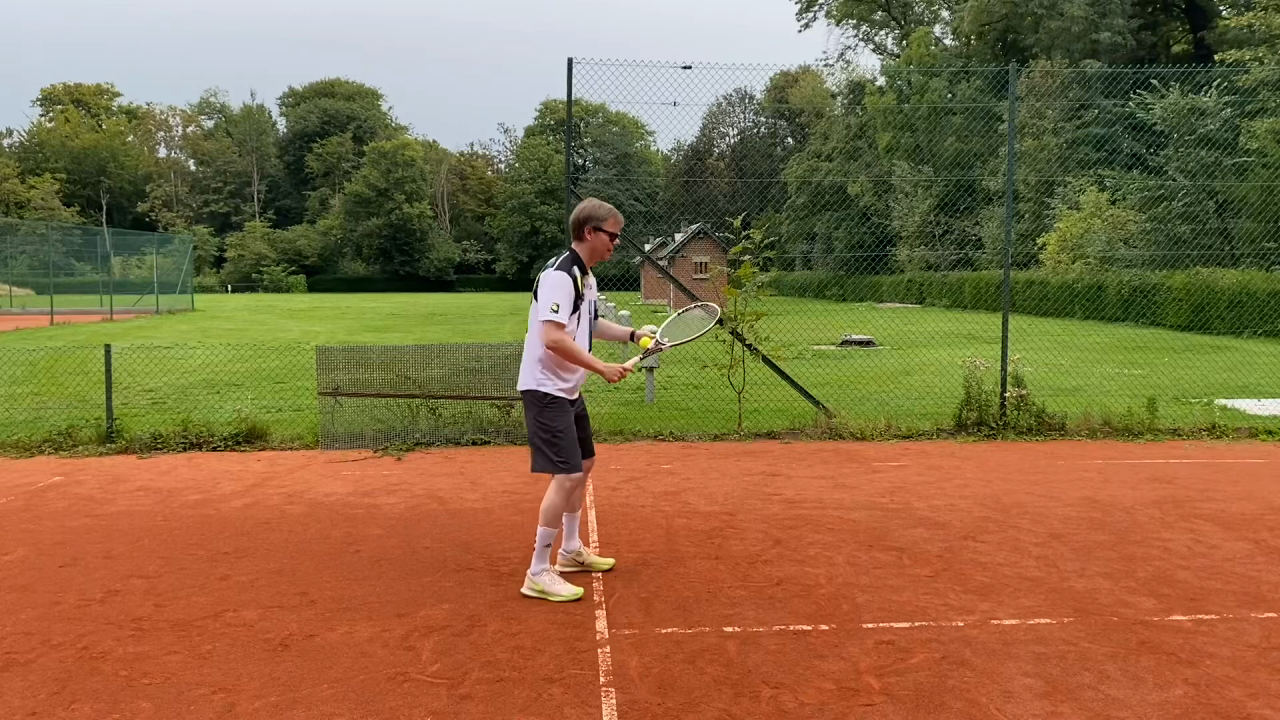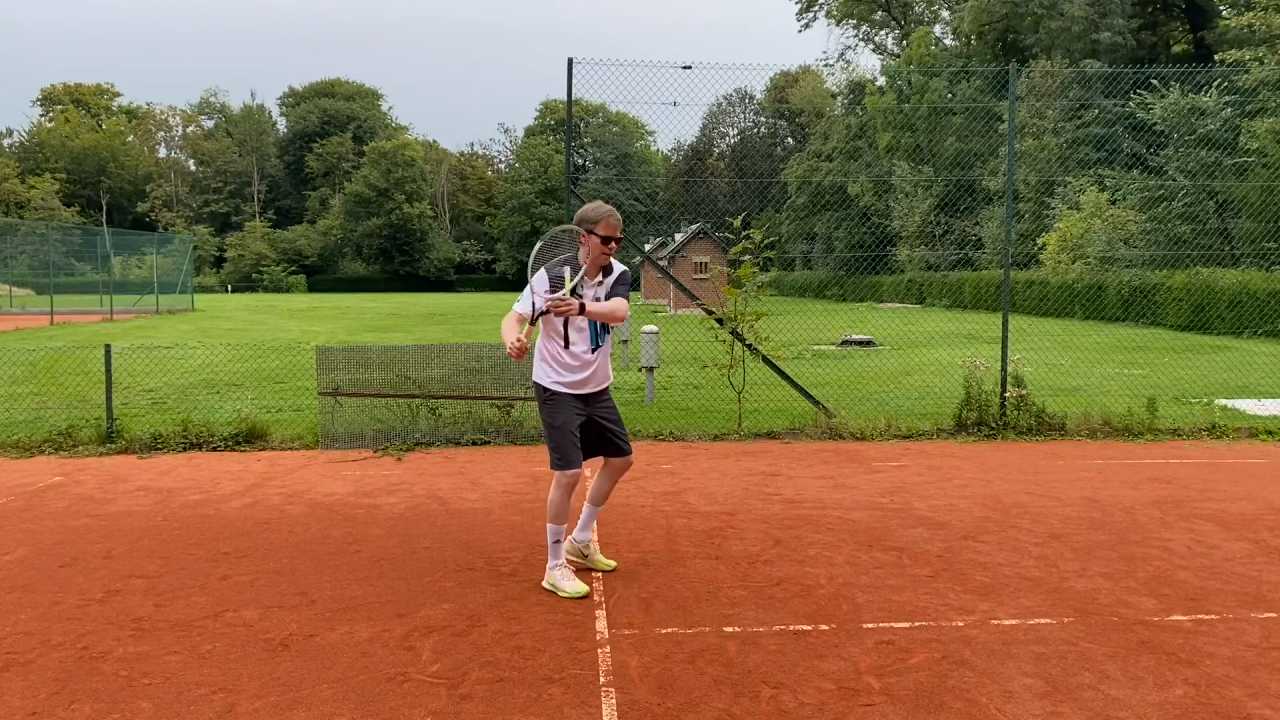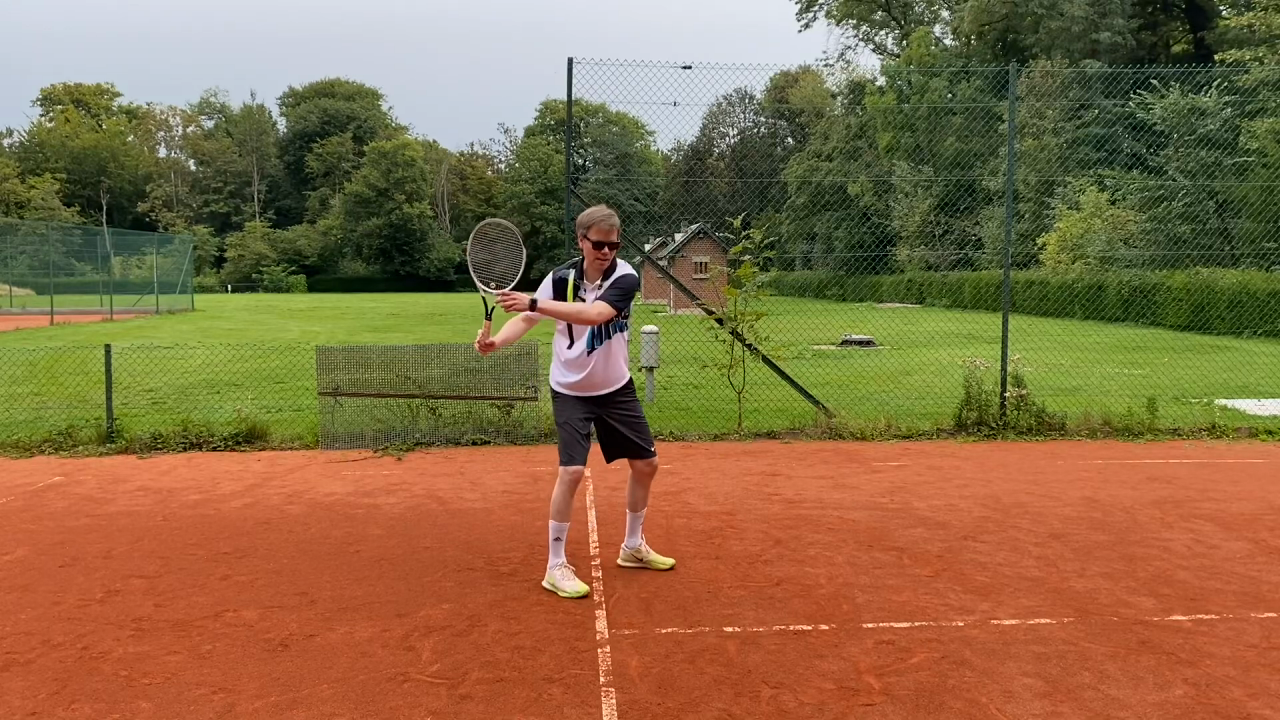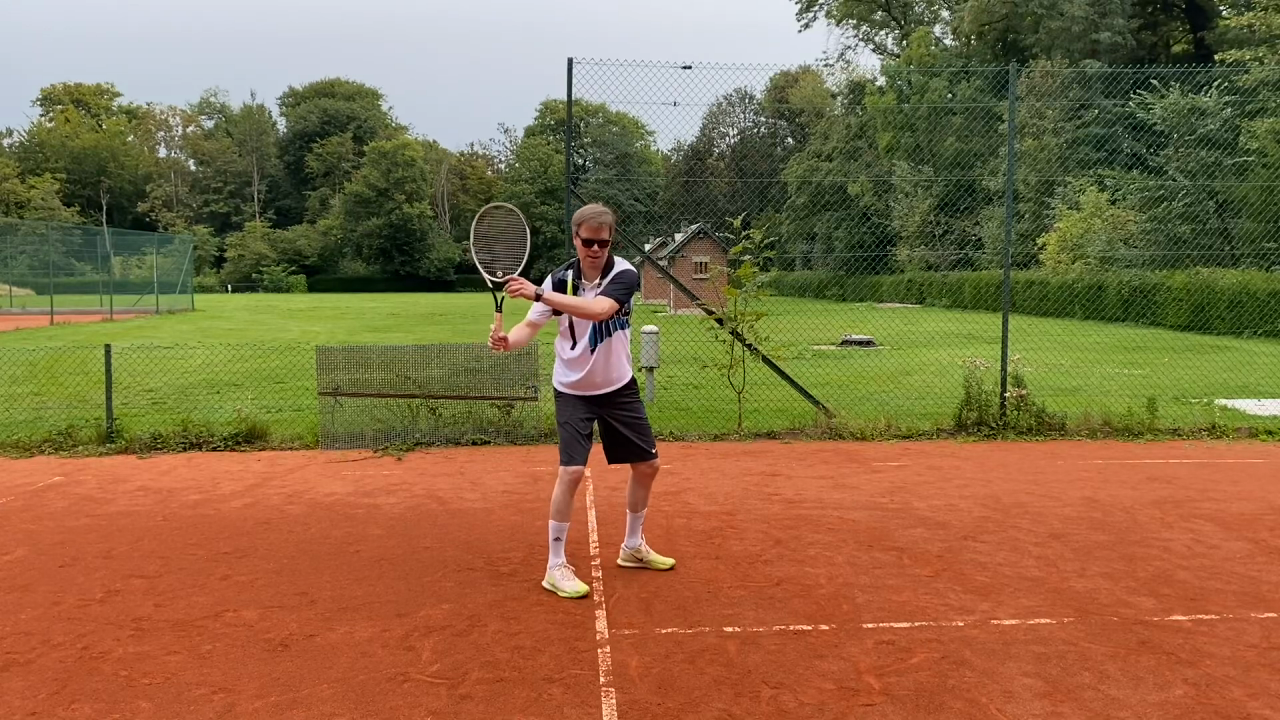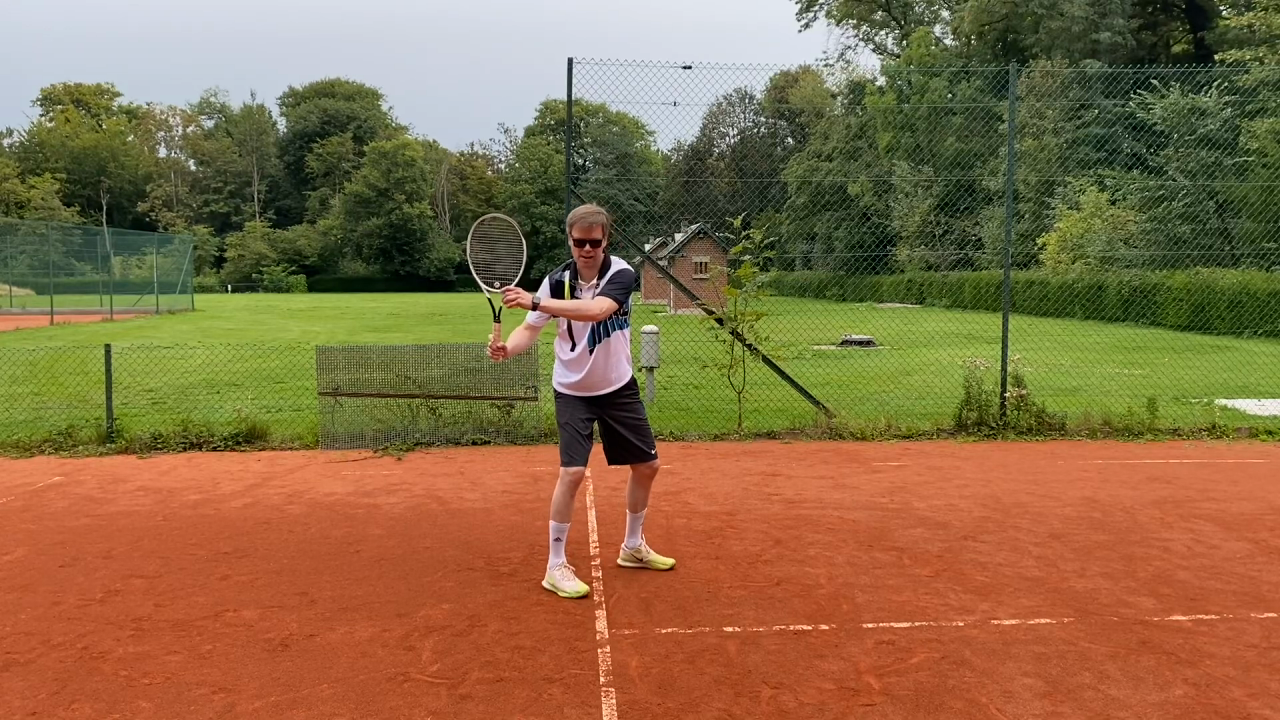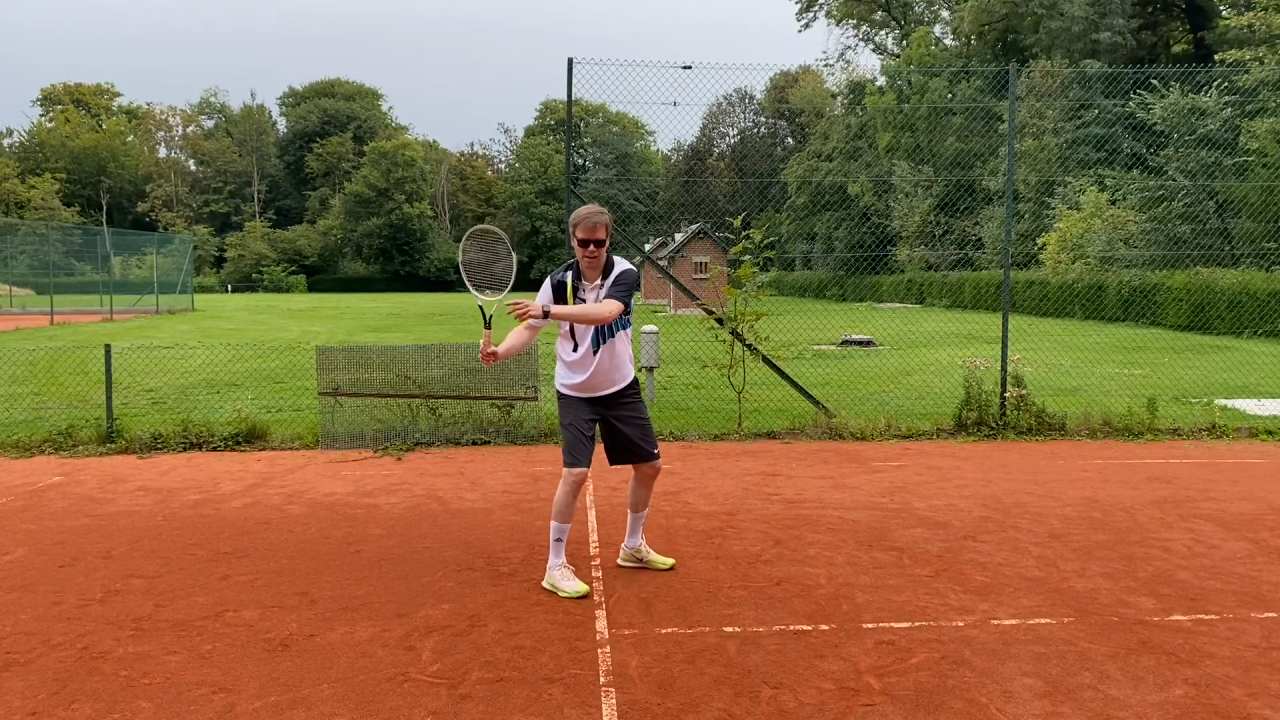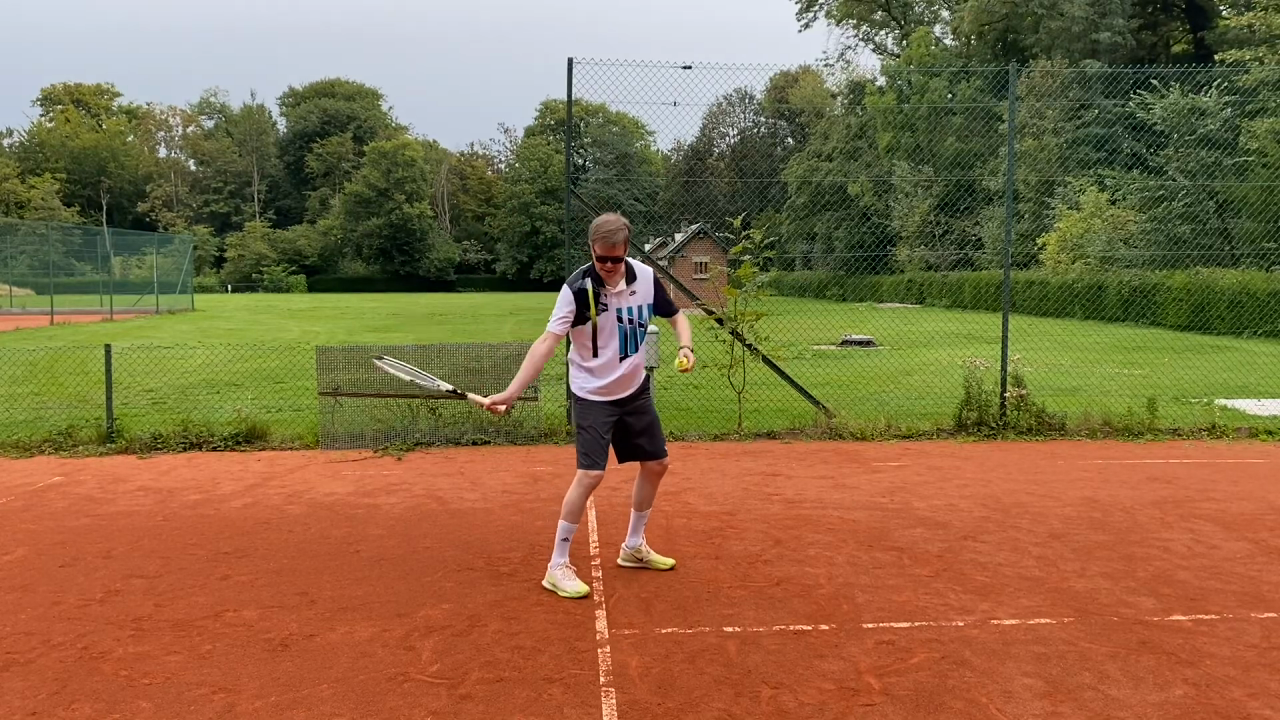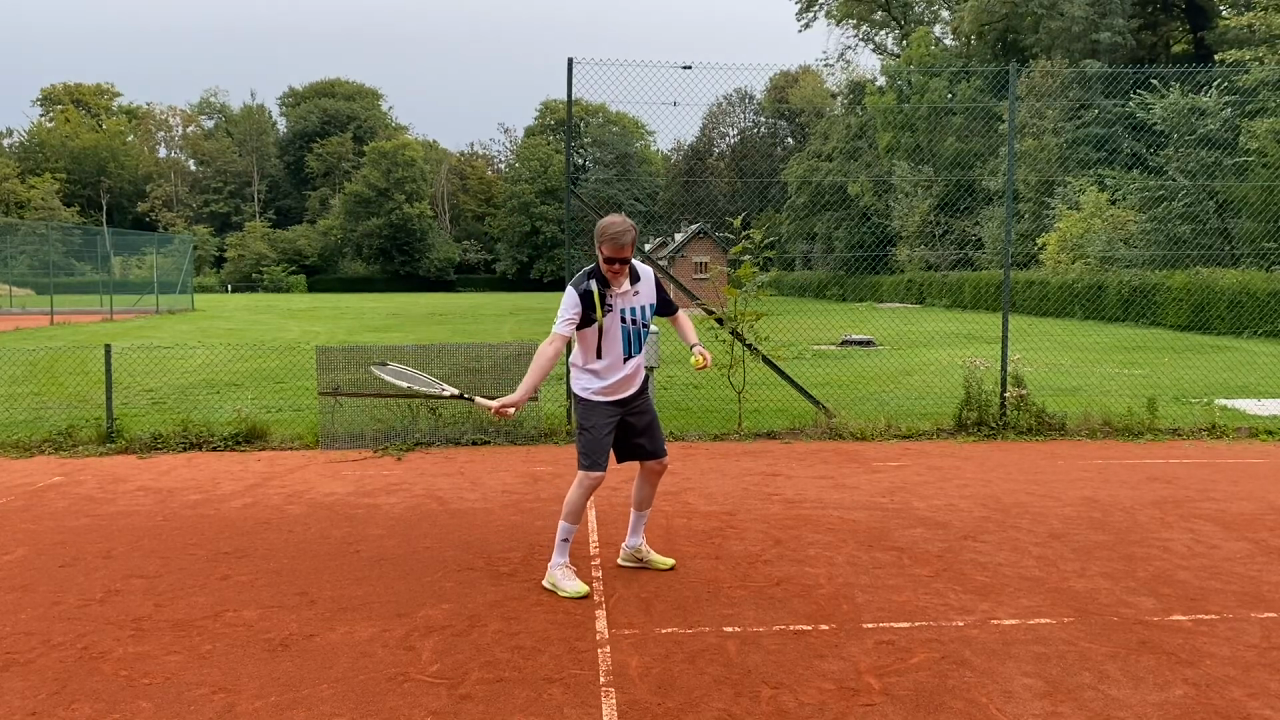
dt=0.5s
person 1, frame 1
left shoulder: (585, 275)
right shoulder: (559, 275)
right elbow: (552, 339)
left wrist: (632, 334)
right wrist: (601, 367)
left hip: (569, 389)
right hip: (546, 391)
left knee: (583, 465)
right knee: (565, 475)
left ankle: (571, 549)
right ankle: (539, 573)
person 1, frame 2
left shoulder: (618, 274)
right shoulder: (551, 275)
left elbow: (619, 312)
right elbow: (513, 318)
left wrist: (580, 308)
right wrist: (512, 342)
left hip: (597, 386)
right hip: (558, 389)
left knee: (621, 459)
right knee: (568, 474)
left ankle: (580, 540)
right ankle: (555, 567)
person 1, frame 3
left shoulder: (626, 278)
right shoulder: (561, 278)
left elbow: (594, 314)
right elbow: (526, 319)
left wrist: (534, 302)
right wrist: (496, 340)
left hip: (617, 388)
right hip: (570, 391)
left knee: (646, 464)
right knee: (572, 472)
left ankle: (633, 546)
right ankle: (556, 567)
person 1, frame 4
left shoulder: (625, 274)
right shoulder: (560, 279)
left elbow: (599, 310)
right elbow: (531, 325)
left wrist: (539, 294)
right wrist: (507, 340)
left hip: (619, 388)
right hip: (574, 391)
left knee: (647, 465)
right knee: (571, 472)
left ankle: (633, 546)
right ankle: (556, 566)
person 1, frame 5
left shoulder: (622, 274)
right shoulder: (557, 280)
left elbow: (597, 310)
right elbow: (530, 328)
left wrist: (535, 301)
right wrist: (506, 347)
left hip: (619, 388)
right hip: (573, 392)
left knee: (647, 466)
right knee: (572, 473)
left ankle: (633, 546)
right ankle: (556, 566)
person 1, frame 6
left shoulder: (625, 274)
right shoulder: (558, 281)
left elbow: (605, 313)
right elbow: (528, 329)
left wrist: (546, 310)
right wrist: (500, 351)
left hip: (622, 389)
right hip: (576, 393)
left knee: (649, 466)
right knee: (575, 474)
left ankle: (633, 546)
right ankle: (556, 567)
person 1, frame 7
left shoulder: (646, 277)
right shoulder: (577, 287)
left elbow: (675, 315)
right elbow: (547, 342)
left wrist: (685, 348)
right wrist: (511, 392)
left hip: (635, 390)
right hip: (592, 395)
left knee: (656, 464)
right knee: (590, 475)
left ankle: (634, 546)
right ankle: (557, 566)
person 1, frame 8
left shoulder: (646, 277)
right shoulder: (581, 289)
left elbow: (674, 313)
right elbow: (553, 344)
left wrist: (694, 344)
right wrist: (520, 394)
left hip: (635, 390)
right hip: (595, 395)
left knee: (656, 464)
right knee: (590, 476)
left ankle: (634, 546)
right ankle: (557, 566)
